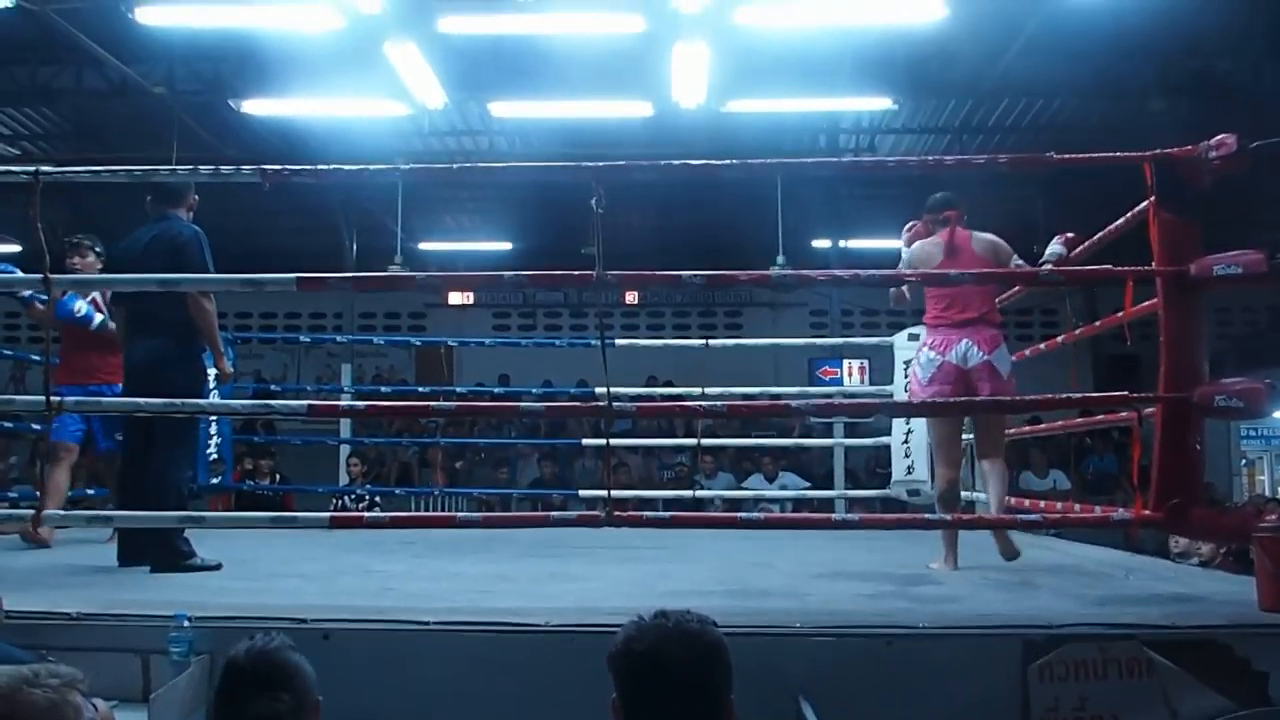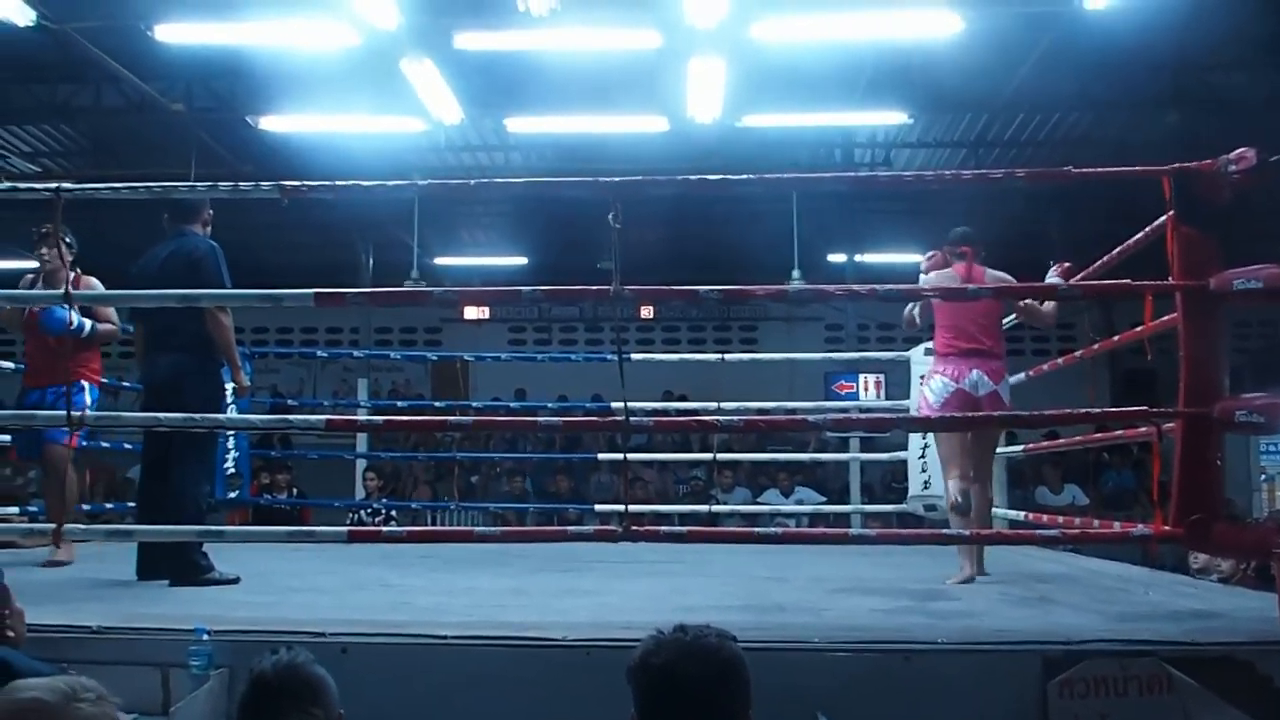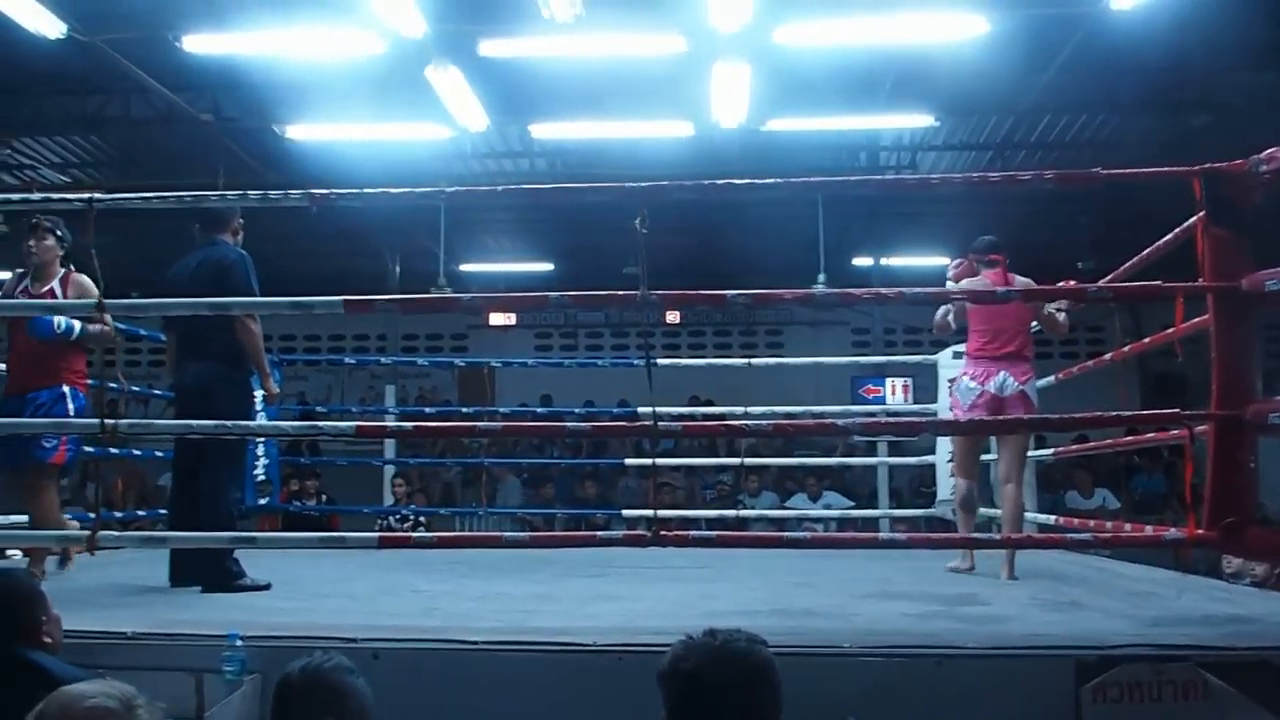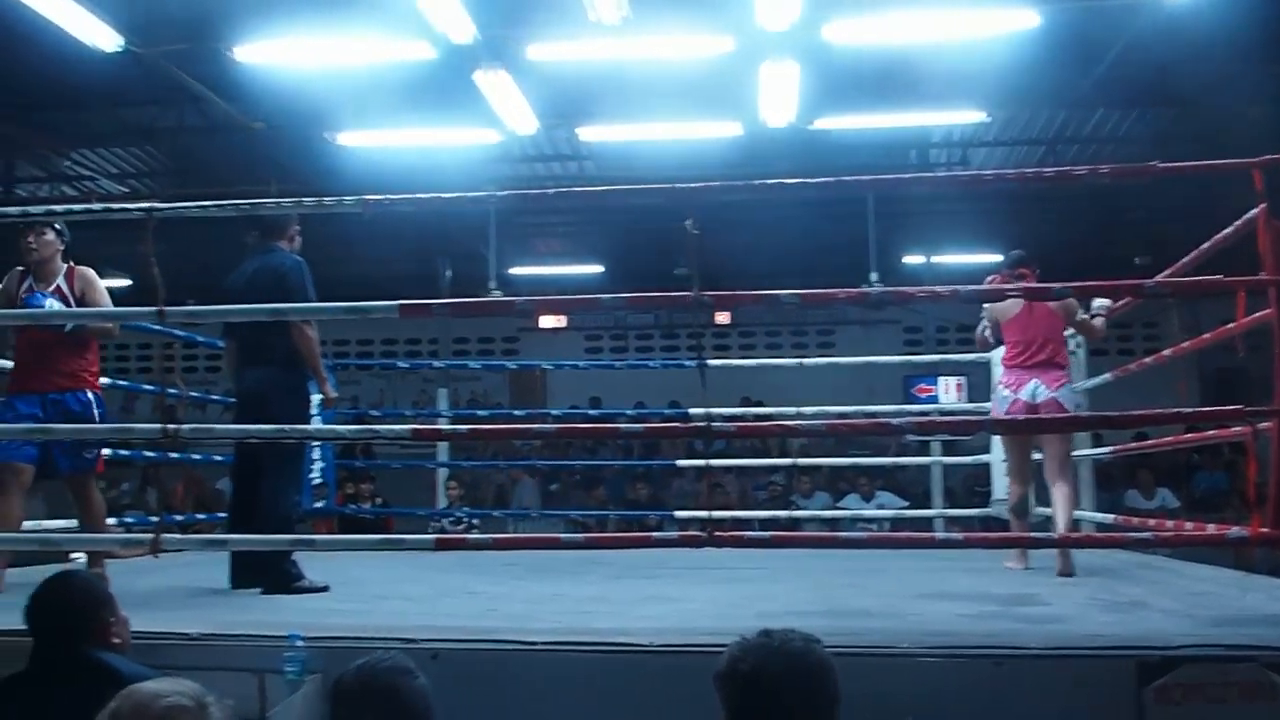
dt=0.4s
person 1, frame 1
left shoulder: (129, 244)
right shoulder: (188, 235)
left elbow: (120, 309)
right elbow: (199, 298)
right wrist: (219, 354)
left hip: (139, 357)
right hip: (176, 355)
left knee: (137, 451)
right knee: (175, 453)
left ankle: (134, 545)
right ankle: (170, 549)
person 1, frame 2
left shoulder: (147, 260)
right shoulder: (205, 251)
left elbow: (139, 326)
right elbow: (216, 314)
right wrist: (236, 369)
left hip: (158, 372)
right hip: (195, 370)
left knee: (156, 466)
right knee: (192, 467)
left ankle: (153, 559)
right ankle: (188, 563)
person 1, frame 3
left shoulder: (179, 268)
right shoulder: (234, 259)
left elbow: (171, 334)
right elbow: (246, 321)
right wrist: (265, 376)
left hip: (189, 379)
right hip: (225, 378)
left knee: (188, 472)
right knee: (223, 474)
left ankle: (185, 566)
right ankle: (220, 569)
person 1, frame 4
left shoulder: (239, 275)
right shoulder: (291, 266)
left elbow: (231, 340)
right elbow: (302, 327)
right wrist: (322, 381)
left hip: (250, 385)
right hip: (283, 383)
left knee: (248, 475)
right knee: (281, 478)
left ankle: (246, 568)
right ankle: (279, 571)
person 2, frame 1
left shoulder: (920, 249)
right shoulder: (991, 245)
left elbow: (897, 298)
right wrist: (1054, 257)
left hip: (941, 351)
right hip: (988, 348)
left knee: (945, 459)
right knee: (991, 452)
left ankle: (950, 554)
right ankle: (1000, 527)
person 2, frame 2
left shoulder: (935, 280)
right shoulder: (1001, 281)
left elbow: (909, 323)
right elbow: (1045, 318)
left hip: (949, 377)
right hip: (991, 378)
left knee: (956, 474)
right knee: (981, 475)
left ankle: (968, 555)
right ankle: (978, 558)
person 2, frame 3
left shoulder: (966, 288)
right shoulder: (1028, 288)
left elbow: (940, 327)
right elbow: (1059, 328)
right wrist: (1060, 304)
left hip: (978, 380)
right hip: (1019, 382)
left knee: (965, 474)
right knee: (1011, 476)
left ankle: (965, 554)
right ankle: (1008, 564)
person 2, frame 4
left shoulder: (998, 304)
right shoulder: (1060, 298)
left elbow: (982, 341)
right elbow: (1096, 332)
right wrist: (1101, 309)
left hip: (1014, 388)
right hip: (1054, 387)
left knee: (1019, 476)
right knee: (1059, 474)
left ankle: (1020, 553)
right ankle: (1062, 537)
person 3, frame 1
left shoulder: (110, 291)
right shoulder: (63, 289)
right elbow: (47, 319)
left wrist: (94, 320)
right wrist: (25, 294)
left hip: (106, 386)
right hip: (68, 386)
left knee: (111, 459)
right knee: (61, 452)
right ankle: (43, 527)
person 3, frame 2
left shoulder: (87, 285)
right shoulder: (29, 284)
left elbow: (114, 329)
left wrist: (81, 327)
left hip: (75, 385)
right hip: (35, 388)
left knee: (57, 456)
right knee: (50, 464)
left ankle: (63, 541)
right ankle: (63, 542)
person 3, frame 3
left shoulder: (76, 283)
left elbow: (107, 330)
left wrist: (70, 328)
left hip: (59, 391)
left knee: (42, 474)
left ankle: (37, 562)
right ankle: (64, 532)
person 3, frame 4
left shoulder: (81, 277)
left elbow: (110, 325)
left wrist: (64, 318)
left hip: (74, 393)
left knee: (81, 482)
left ankle: (98, 564)
